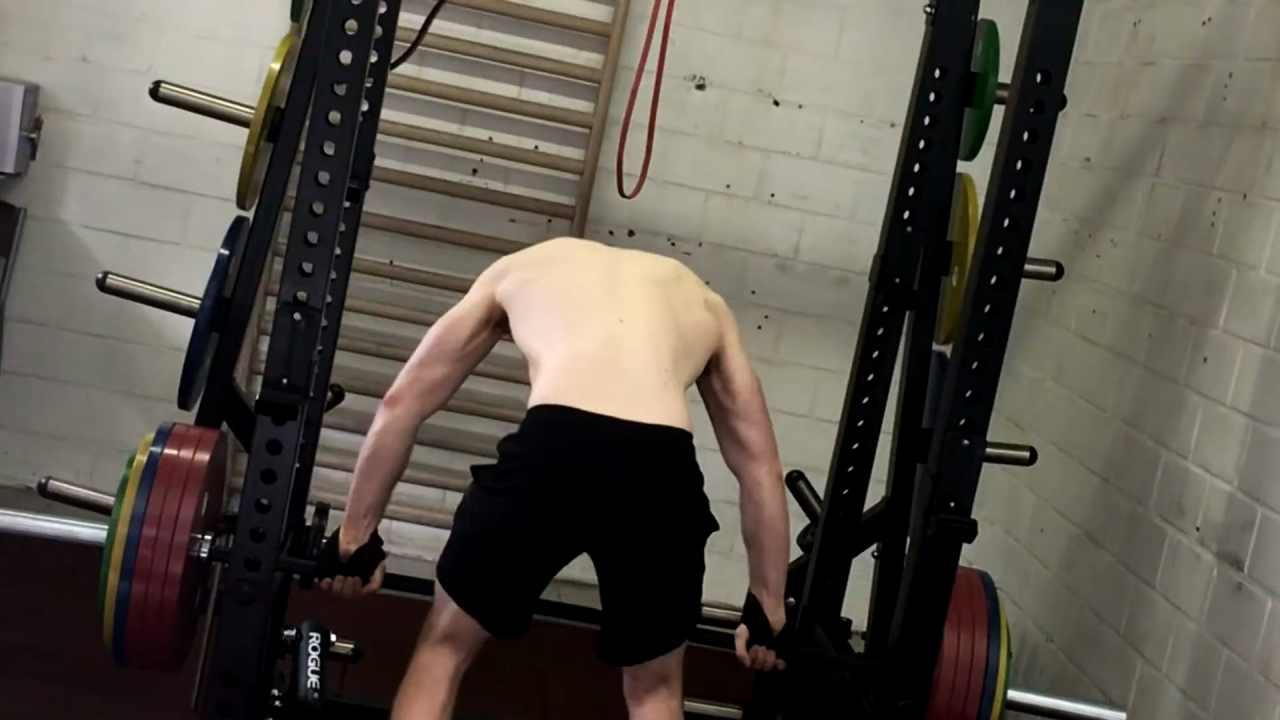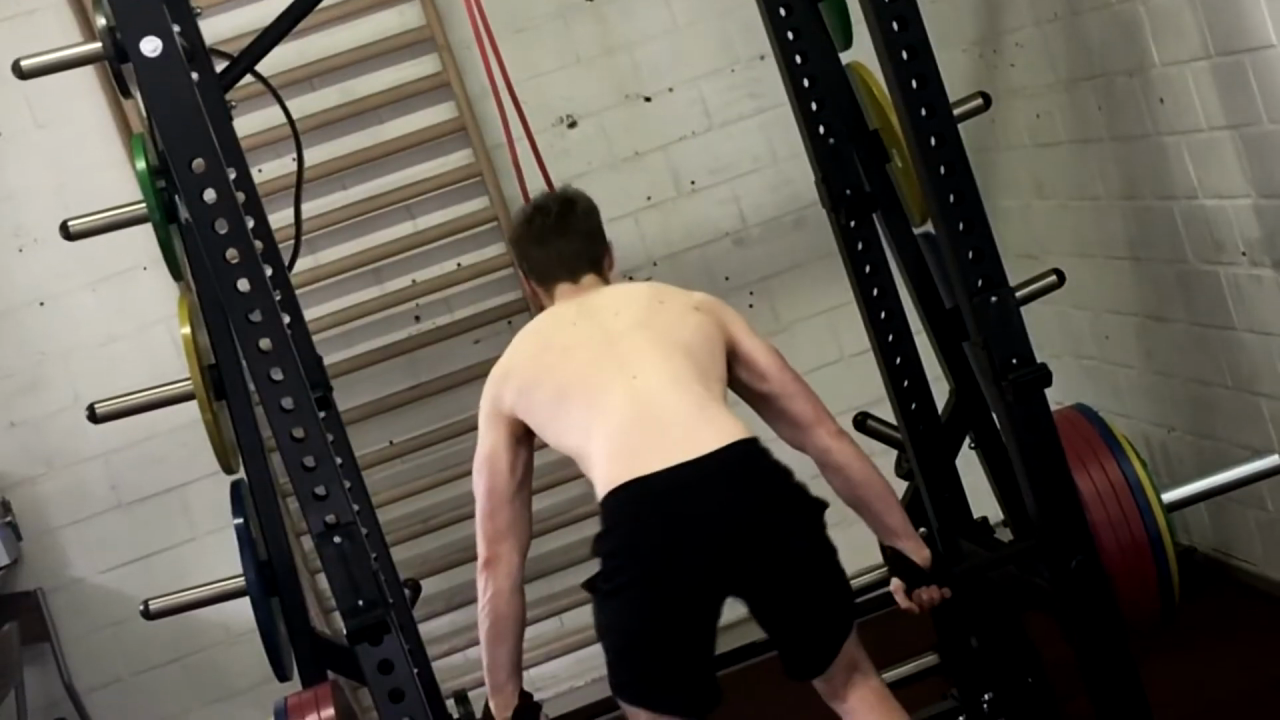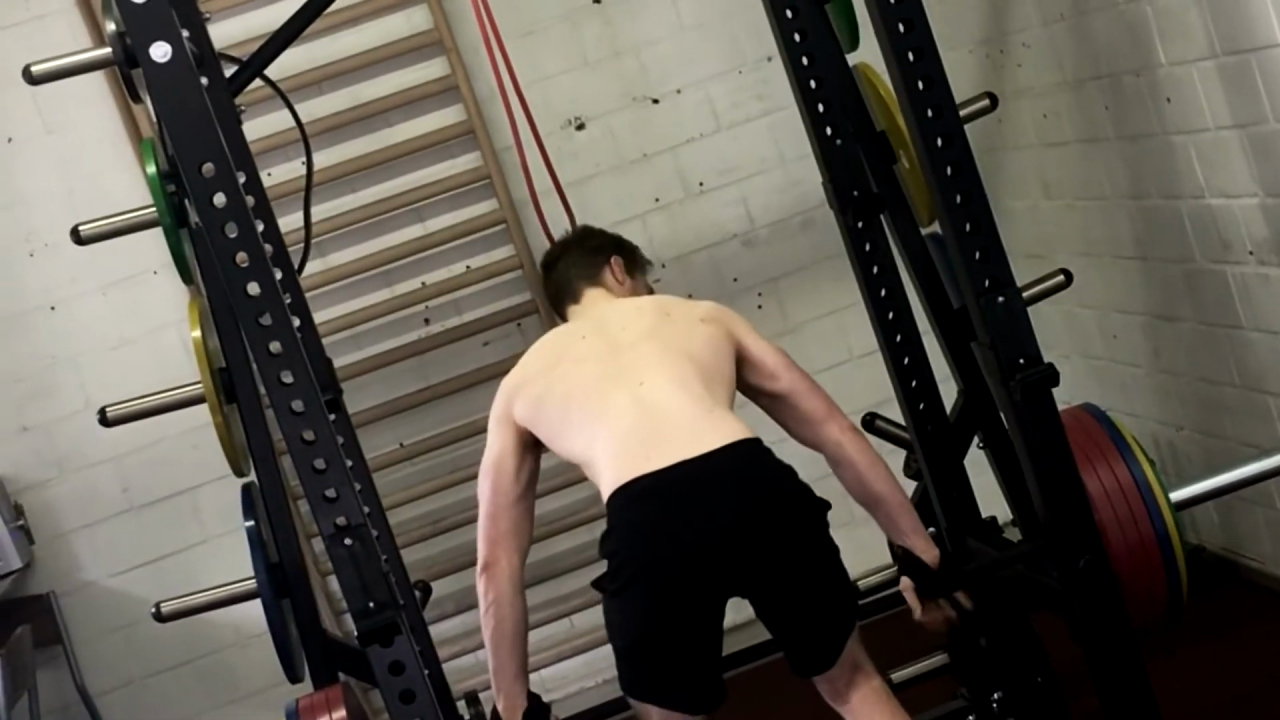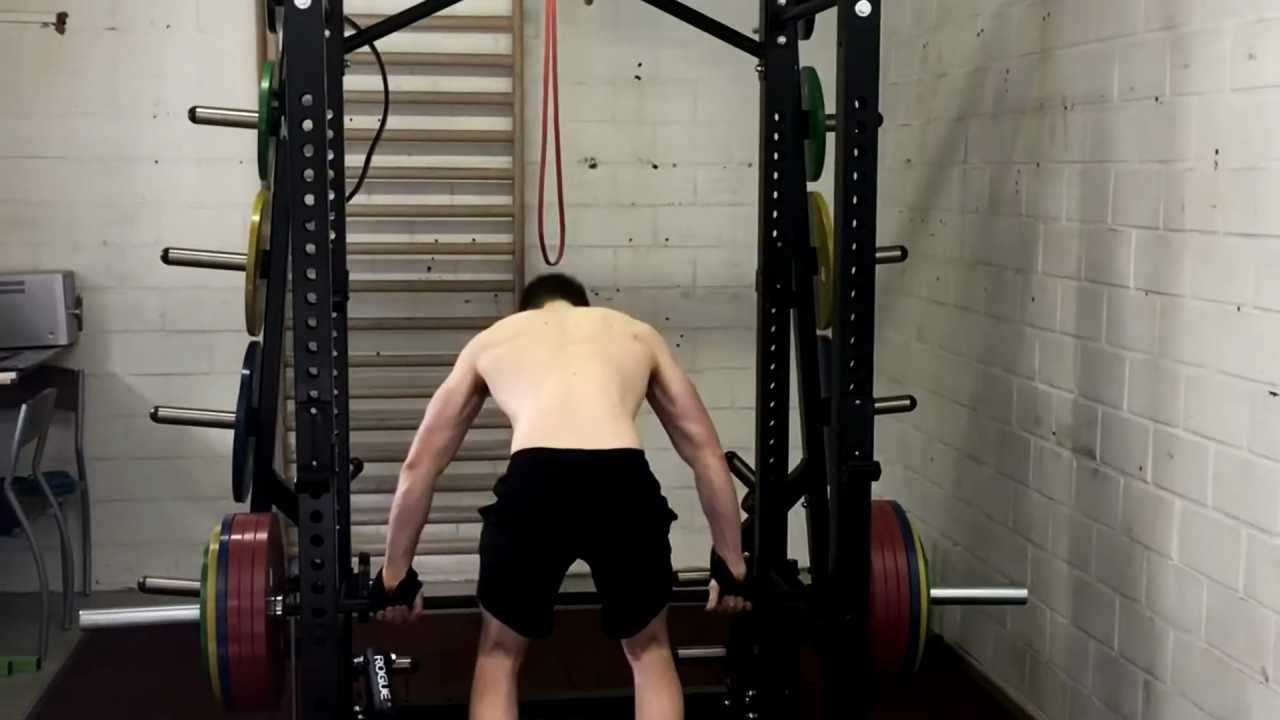
dt=1s
person 1, frame 1
left shoulder: (526, 265)
right shoulder: (702, 300)
left elbow: (403, 402)
right elbow: (760, 464)
left wrist: (356, 535)
right wrist: (768, 609)
left hip: (551, 452)
right hip: (663, 477)
left knee: (446, 645)
person 1, frame 2
left shoulder: (511, 372)
right shoulder: (694, 306)
left elbow: (498, 556)
right elbow: (822, 435)
right wrist: (910, 548)
left hip: (644, 530)
right hip: (758, 493)
person 1, frame 3
left shoulder: (524, 379)
right shoulder: (703, 314)
left elbow: (498, 562)
right elbow: (835, 434)
right wrist: (921, 551)
left hip: (648, 531)
right hip: (761, 493)
person 1, frame 4
left shoulder: (493, 339)
right shoulder: (637, 334)
left elbow: (421, 464)
right elbow: (706, 455)
left wrist: (395, 575)
right wrist: (732, 565)
left hip: (533, 491)
right hip: (626, 489)
left knee: (499, 654)
right knee: (649, 651)
